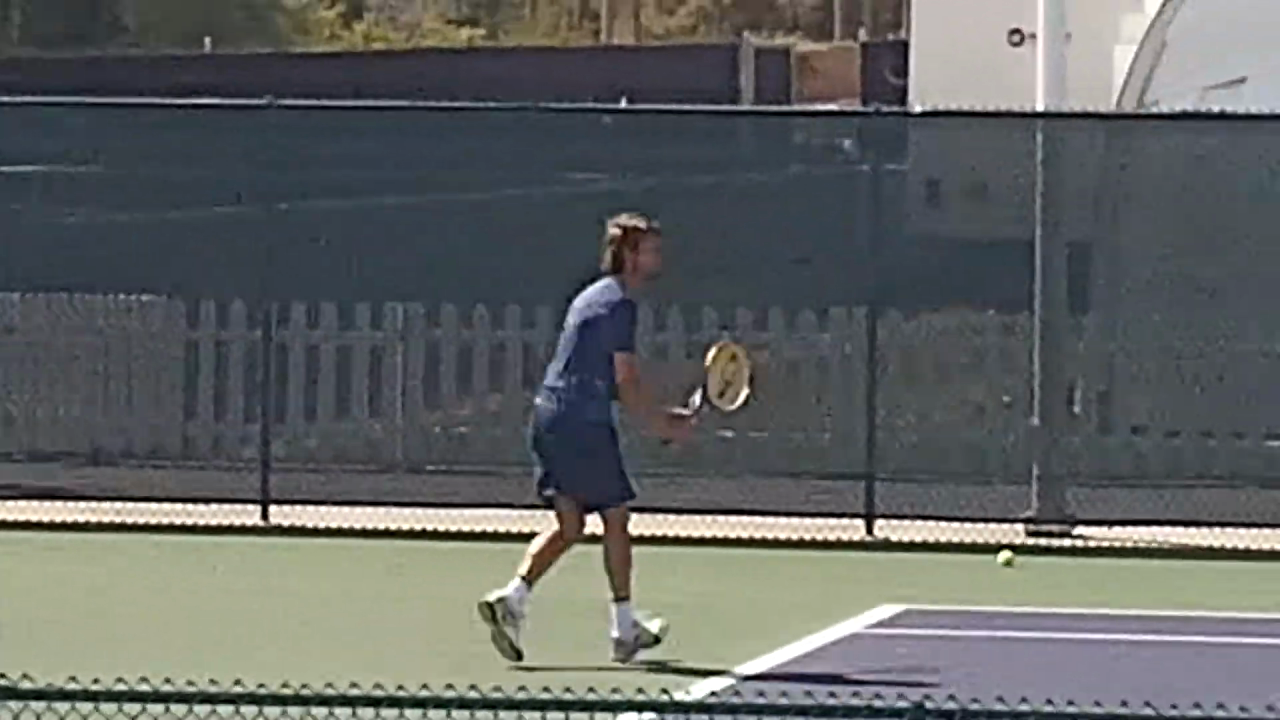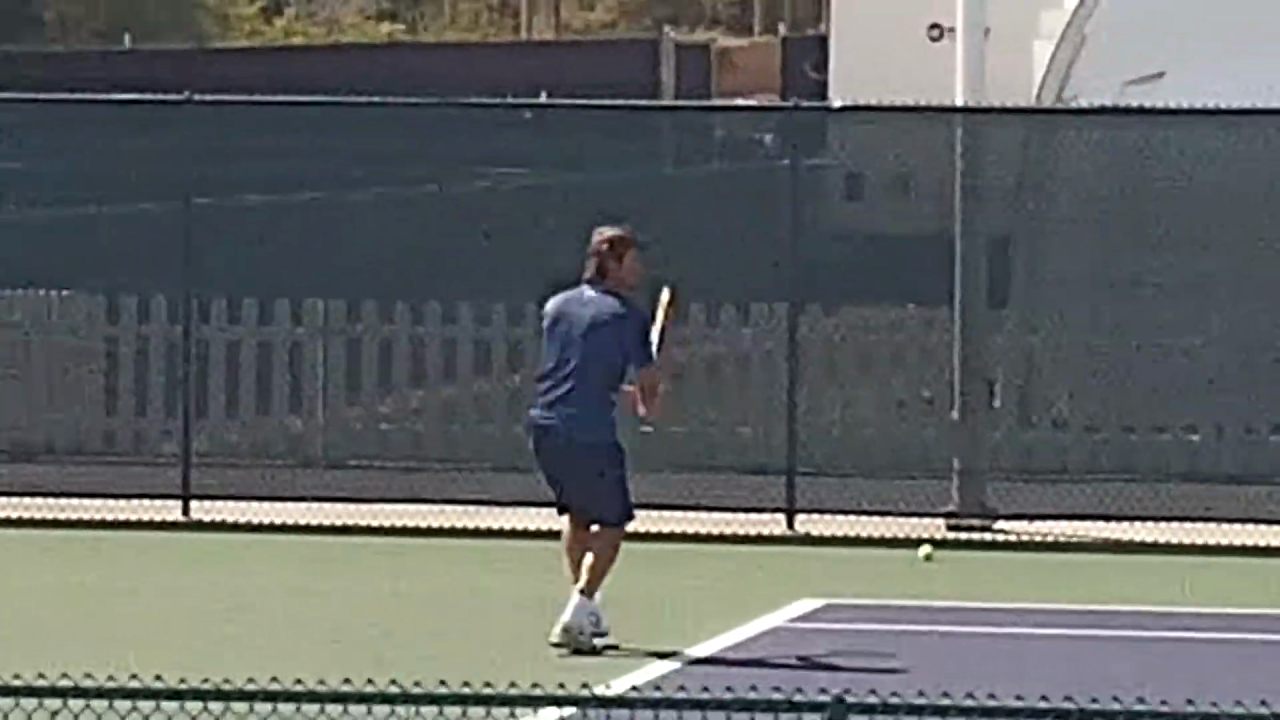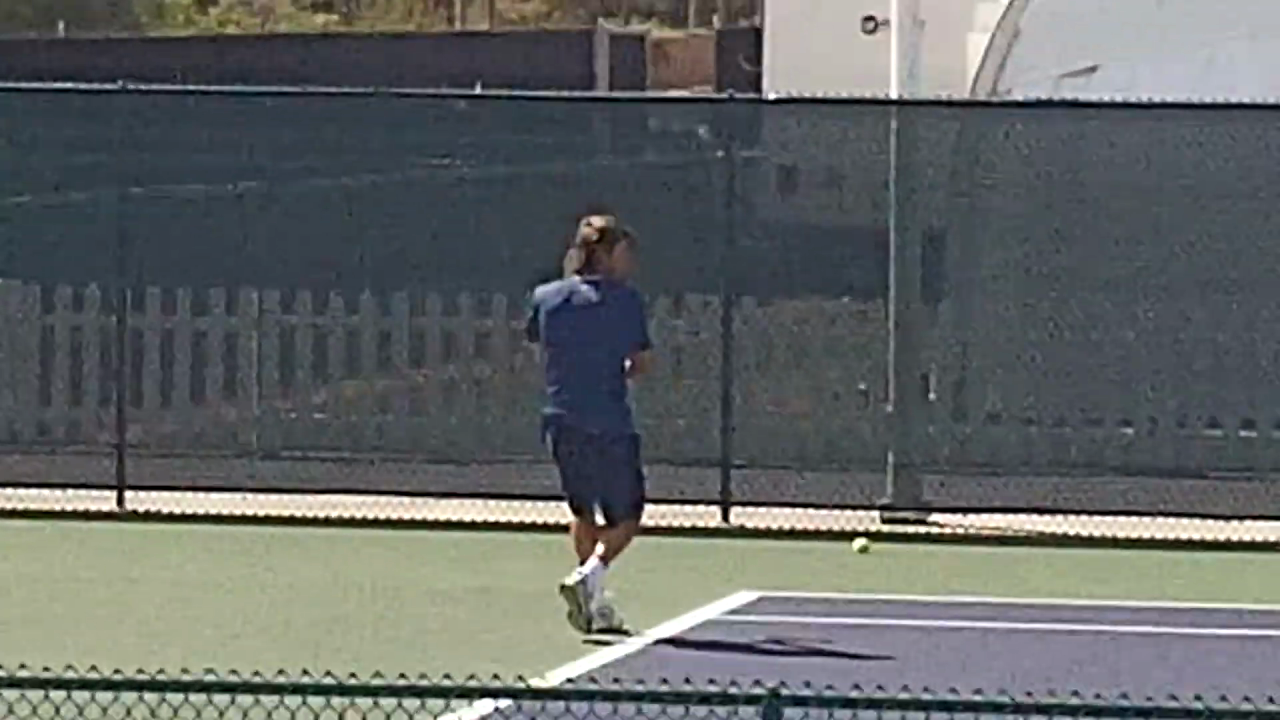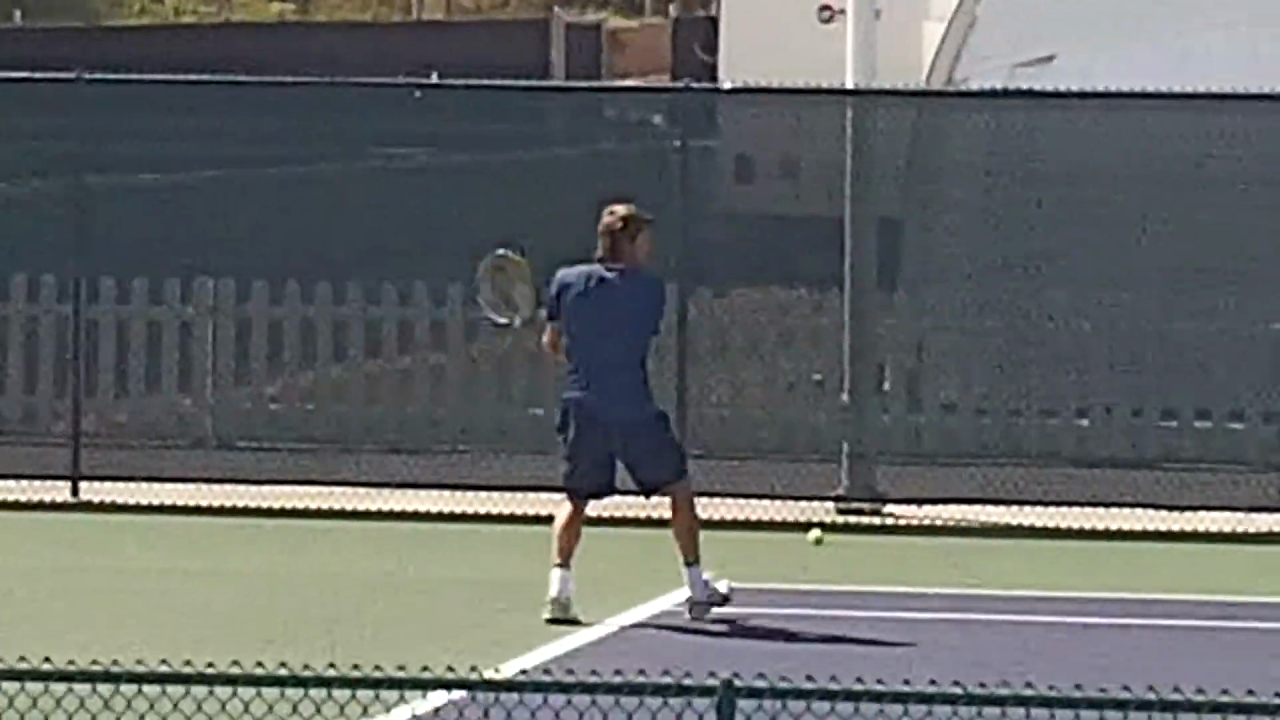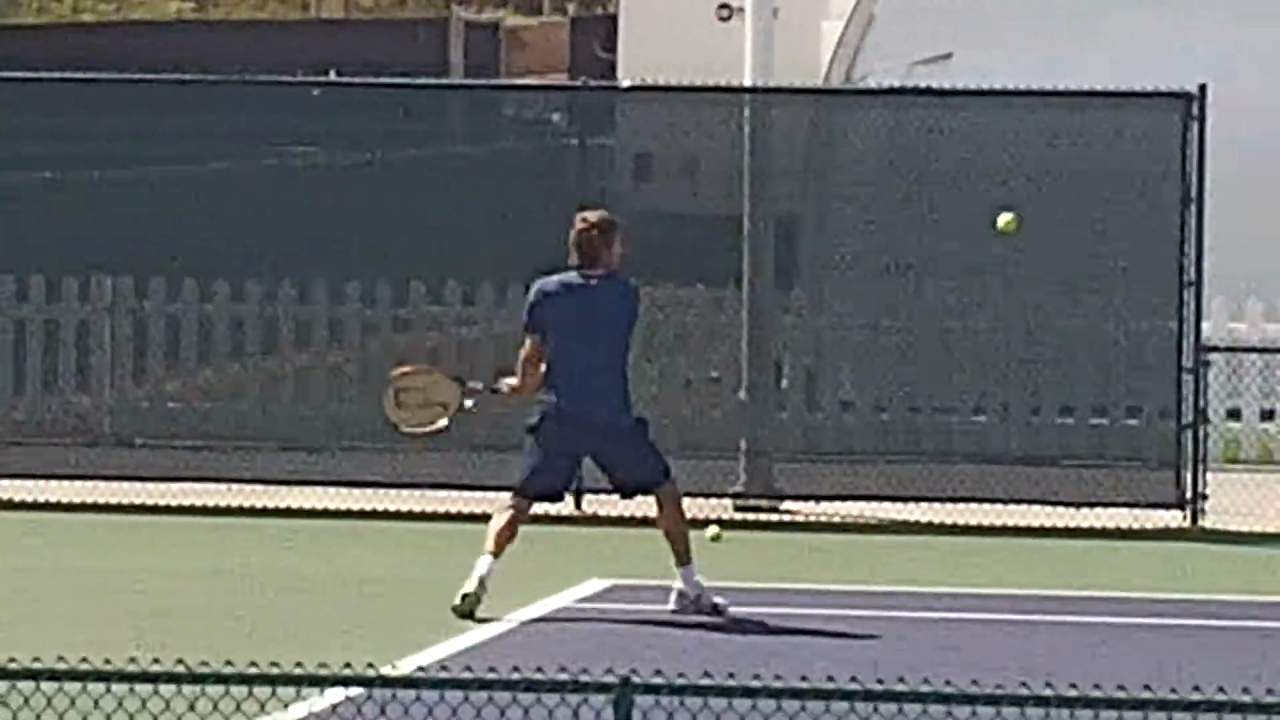
dt=0.2s
person 1, frame 1
left shoulder: (597, 296)
right shoulder: (619, 302)
right elbow: (626, 379)
left wrist: (660, 417)
right wrist: (660, 425)
left hip: (551, 417)
right hip: (581, 422)
left knee: (568, 523)
right knee: (616, 516)
left ankle: (512, 598)
right ankle: (625, 628)
person 1, frame 2
left shoulder: (556, 305)
right shoulder: (626, 315)
right elbow: (648, 387)
left wrist: (626, 396)
right wrist: (646, 405)
left hip: (544, 428)
right hip: (589, 436)
left knee: (578, 516)
right knee: (611, 530)
left ankle: (583, 610)
right ankle: (574, 621)
person 1, frame 3
left shoulder: (545, 297)
right shoulder: (628, 301)
right elbow: (639, 365)
left hip: (562, 424)
right hip: (610, 430)
left knee: (584, 516)
right knee: (626, 521)
left ankle: (597, 605)
right ankle: (585, 581)
person 1, frame 4
left shoulder: (567, 280)
right shoulder: (652, 289)
left elbow: (552, 344)
left hip: (582, 411)
right hip: (635, 413)
left knee: (576, 502)
right knee: (680, 490)
left ankle: (559, 593)
right ankle: (698, 588)
person 1, frame 5
left shoulder: (545, 291)
right shoulder: (627, 295)
left elbow: (531, 359)
left wrist: (521, 384)
left hip: (557, 417)
right hip: (612, 419)
left knee: (520, 503)
right knee: (665, 492)
left ankle: (478, 579)
right ankle: (689, 589)
